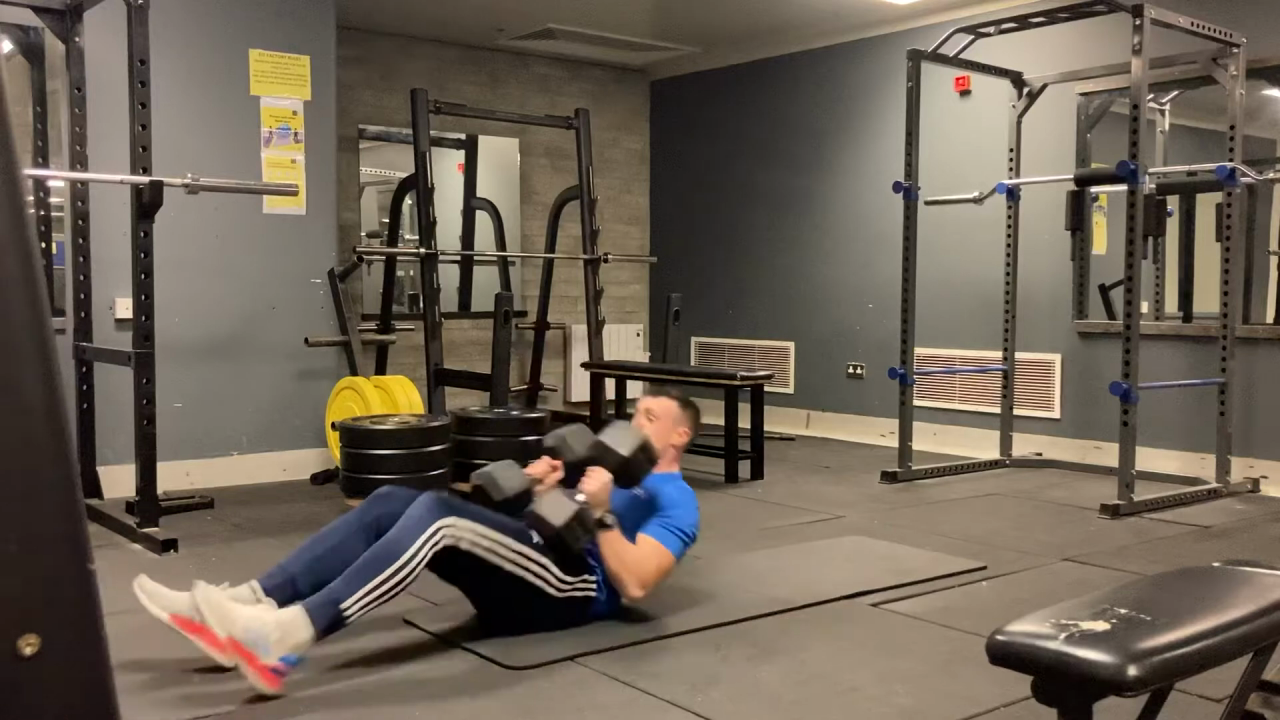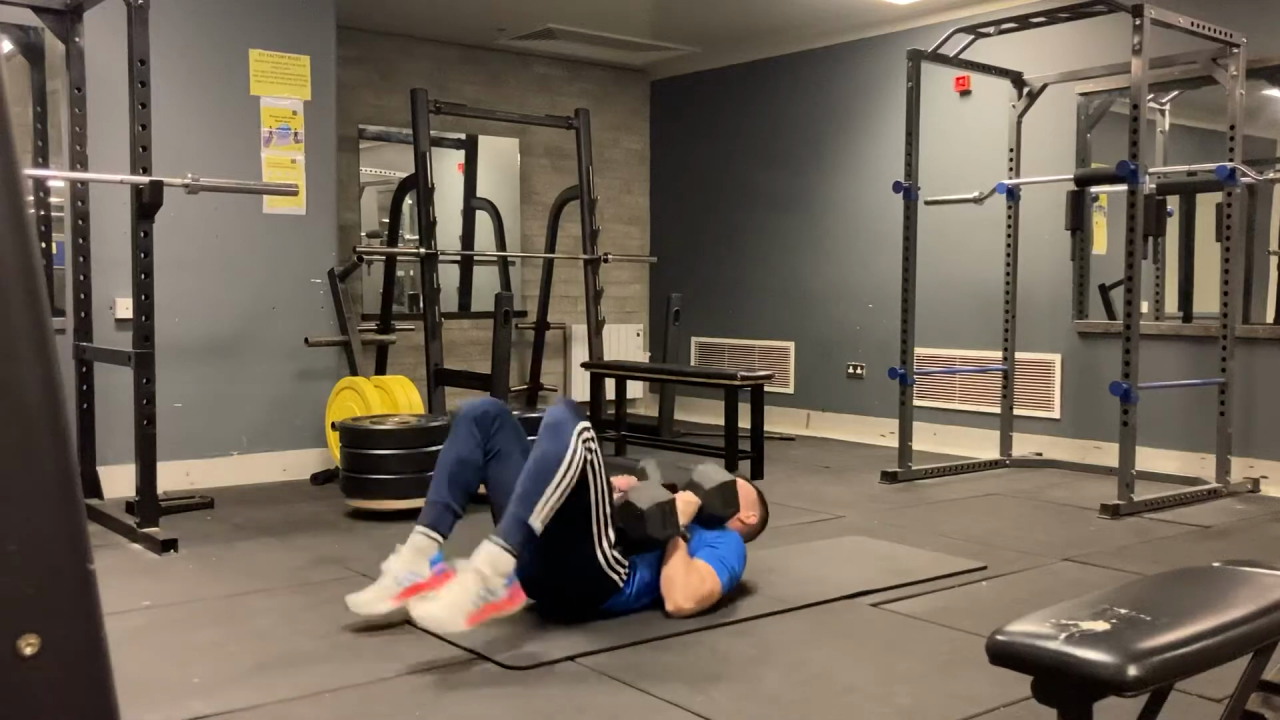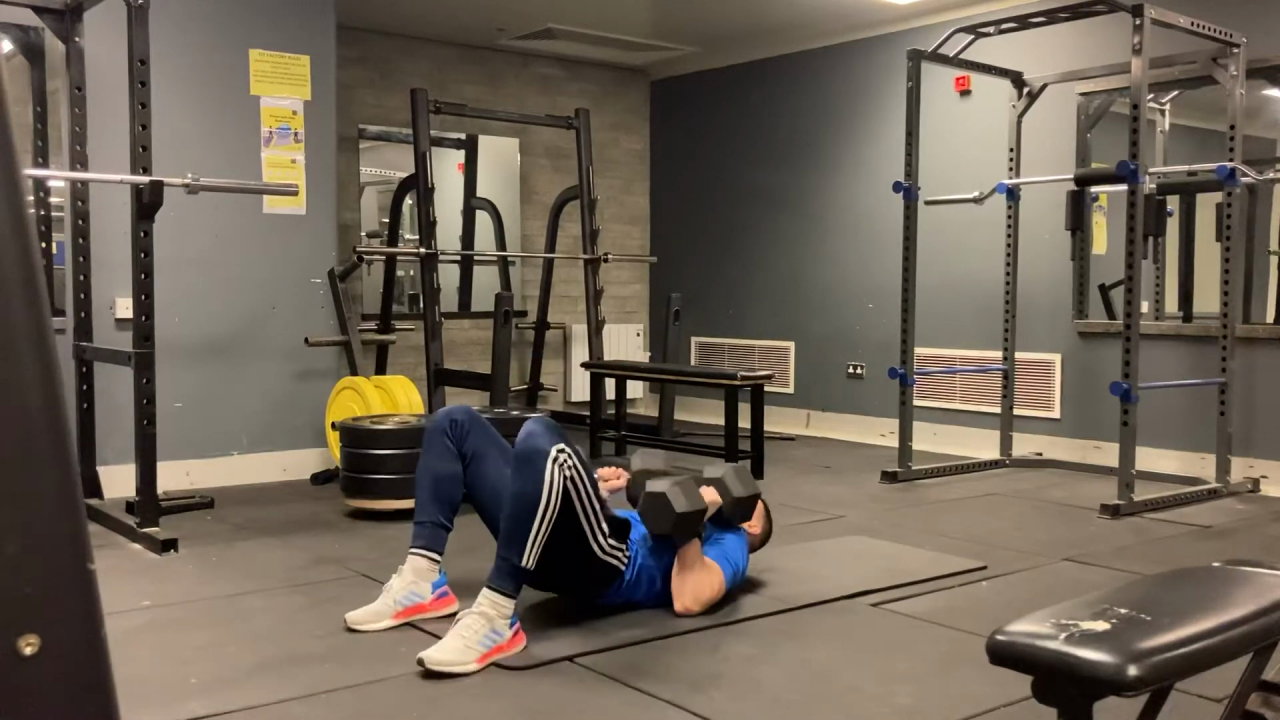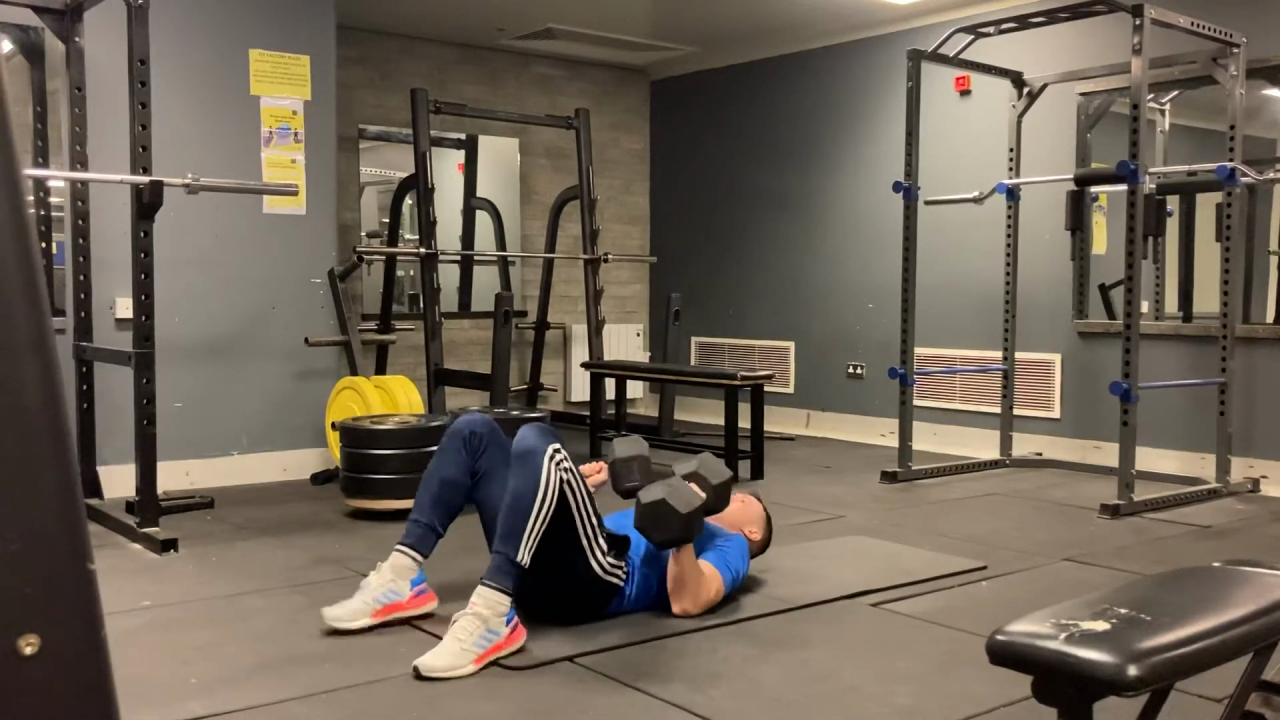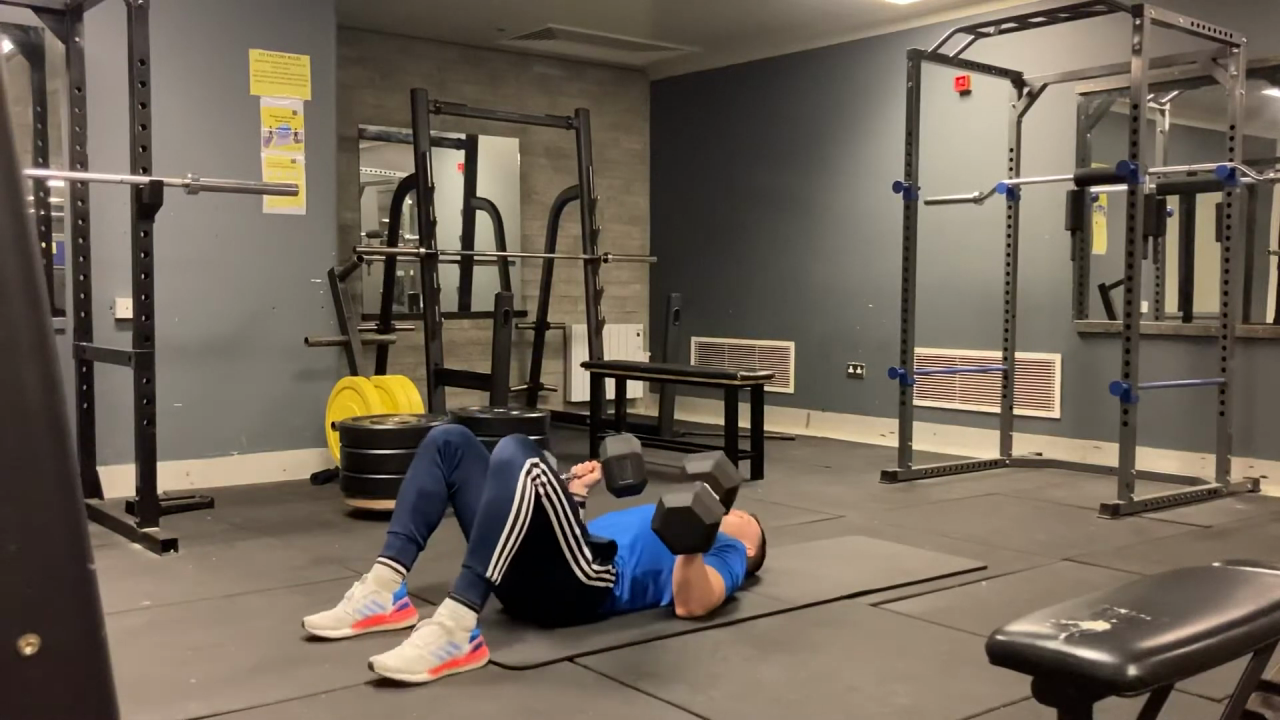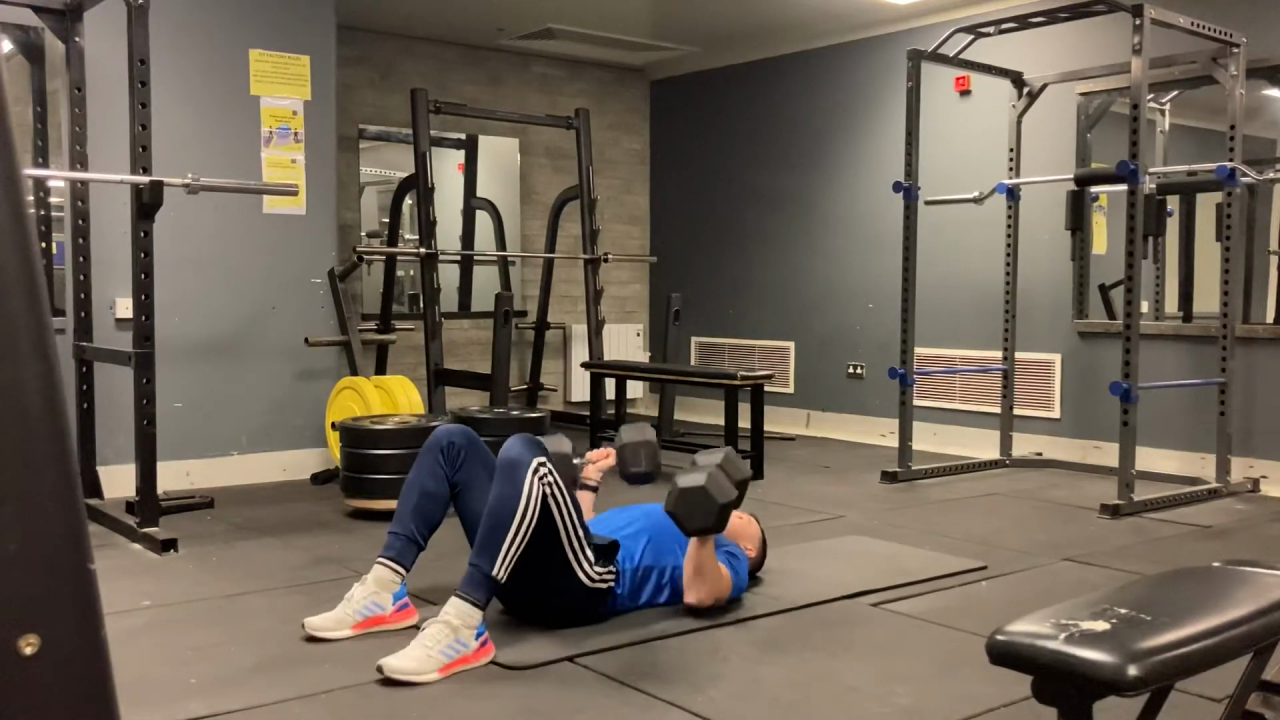
dt=0.5s
person 1, frame 1
left shoulder: (676, 504)
right shoulder: (612, 465)
left elbow: (634, 583)
left wrist: (598, 509)
right wrist: (532, 484)
left hip: (571, 590)
right hip: (521, 568)
left knee: (435, 510)
right knee: (391, 502)
left ankle: (288, 639)
right ankle: (246, 607)
person 1, frame 2
left shoulder: (724, 547)
right shoulder: (678, 526)
left elbow: (681, 600)
left wrist: (678, 523)
right wrist: (607, 492)
left hip: (593, 573)
right hip: (545, 557)
left knee: (567, 417)
right knee: (482, 413)
left ankle: (490, 577)
right ankle: (422, 561)
person 1, frame 3
left shoulder: (728, 544)
left elbow: (688, 601)
right wrist: (596, 493)
left hip: (603, 560)
right hip: (550, 548)
left knee: (541, 437)
right knee: (455, 422)
left ankle: (495, 618)
right ankle: (423, 582)
person 1, frame 4
left shoulder: (729, 548)
left elbow: (685, 602)
right wrist: (581, 492)
left hip: (593, 579)
right hip: (539, 570)
left knee: (537, 441)
right knee: (473, 431)
left ankle: (492, 617)
right ankle: (402, 581)
person 1, frame 5
left shoulder: (725, 553)
right shoulder: (657, 528)
left elbow: (690, 604)
right wrist: (575, 496)
left hip: (582, 583)
right hip: (529, 573)
left knee: (517, 455)
right knee: (449, 440)
left ankle: (455, 627)
right ankle: (384, 589)
person 1, frame 6
left shoulder: (727, 557)
right shoulder: (670, 531)
left elbow: (698, 594)
right wrist: (587, 483)
left hip: (582, 583)
right hip: (529, 572)
left knee: (523, 453)
right knee: (452, 442)
left ankle: (462, 626)
right ankle: (385, 592)
